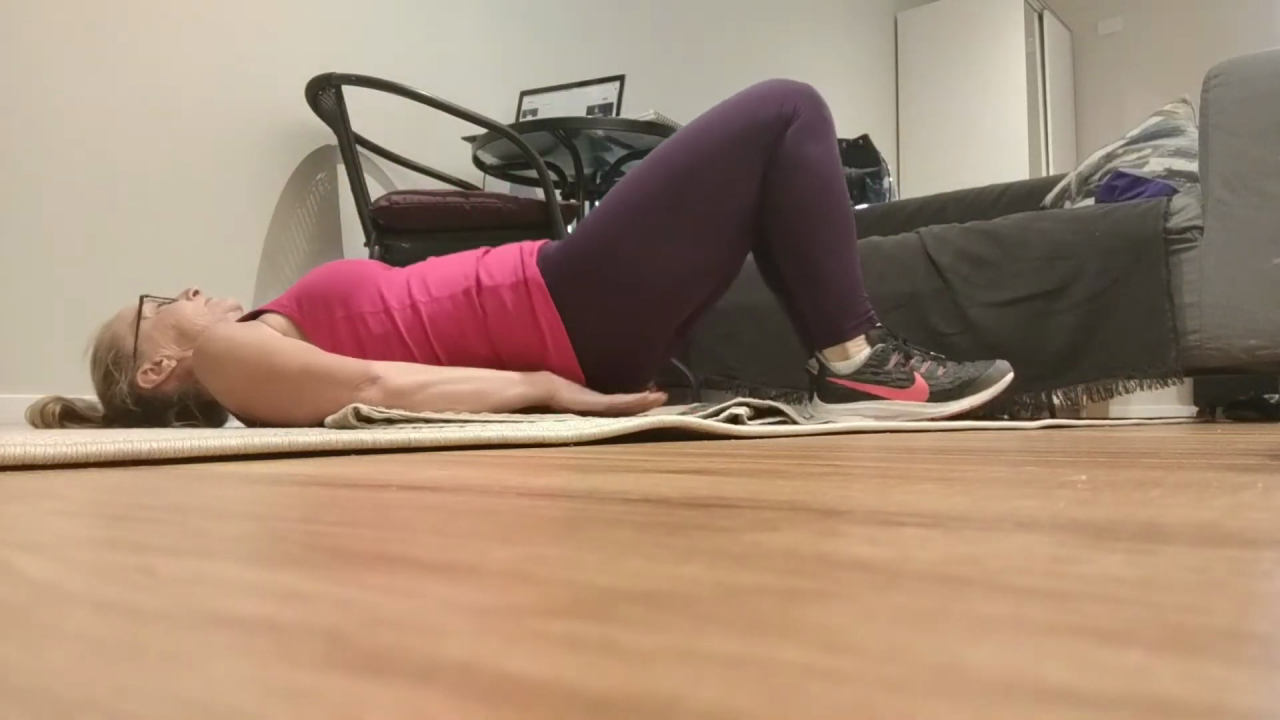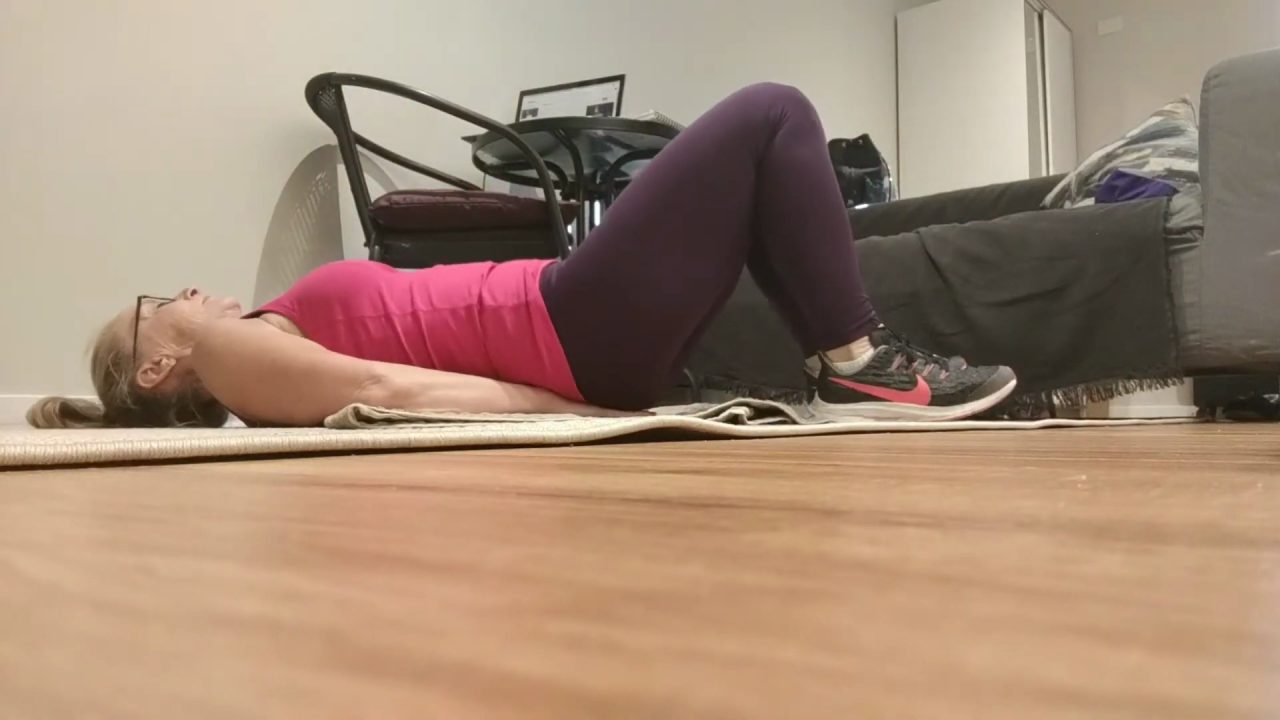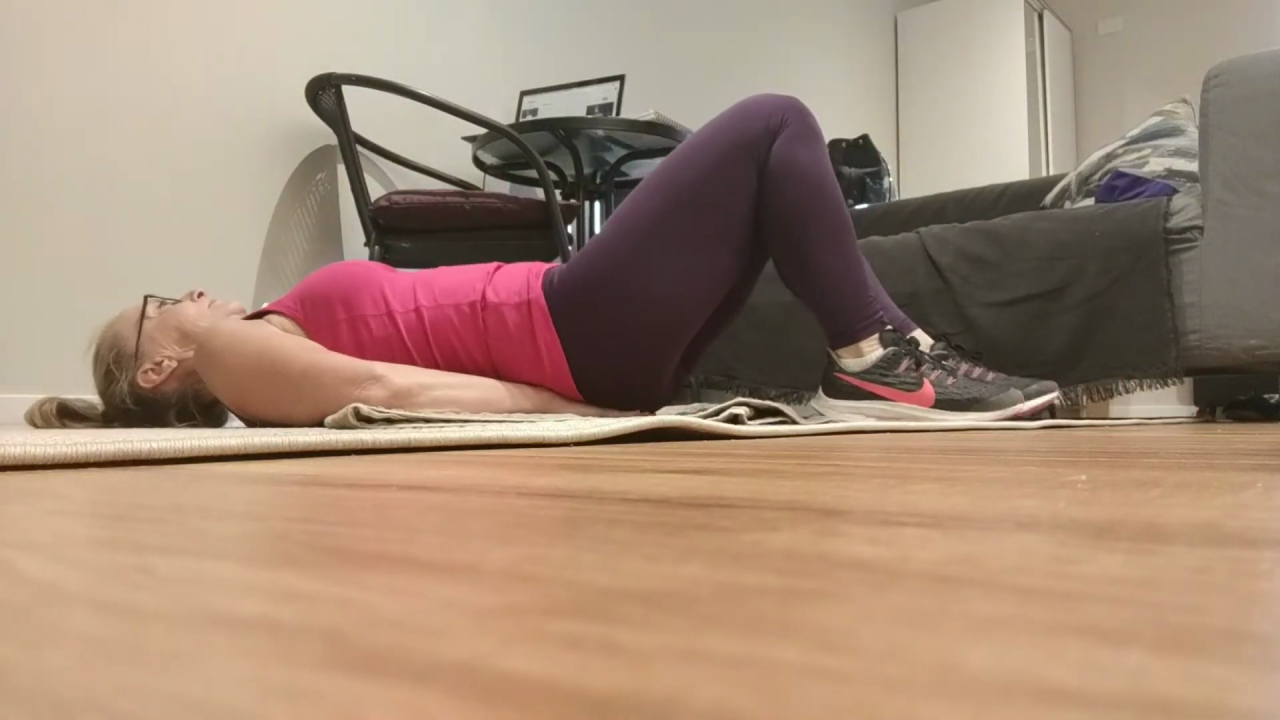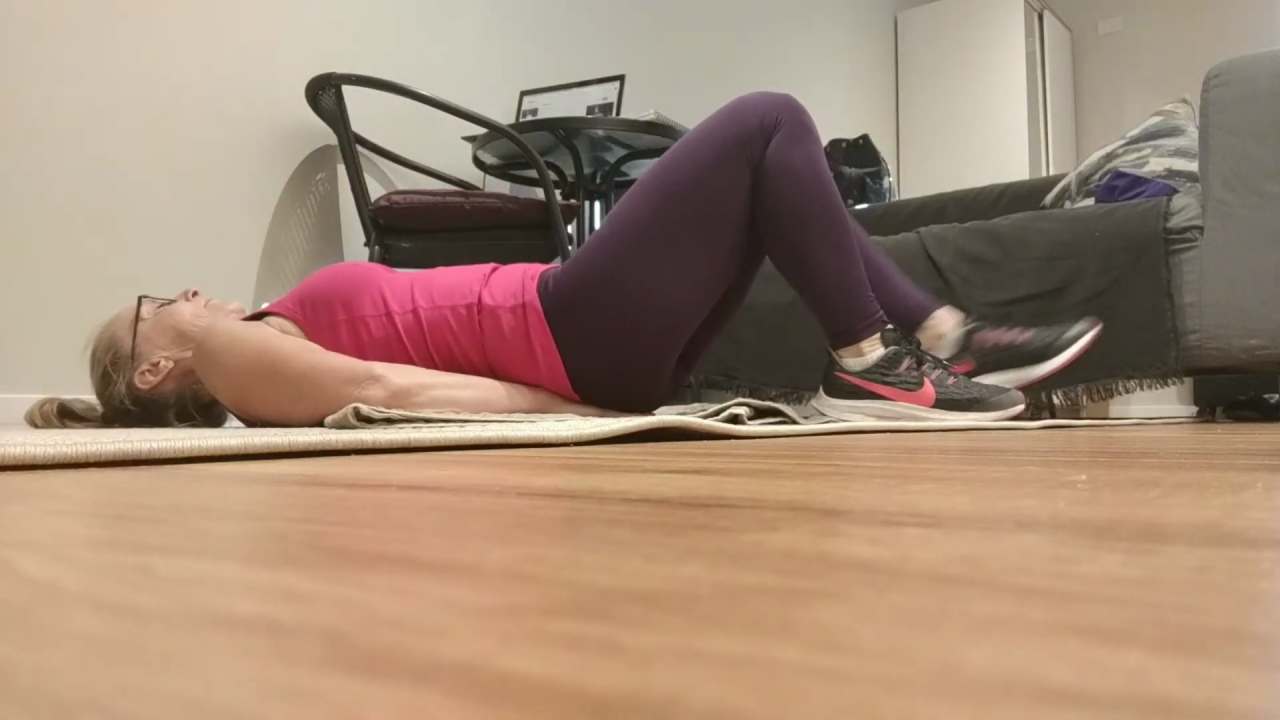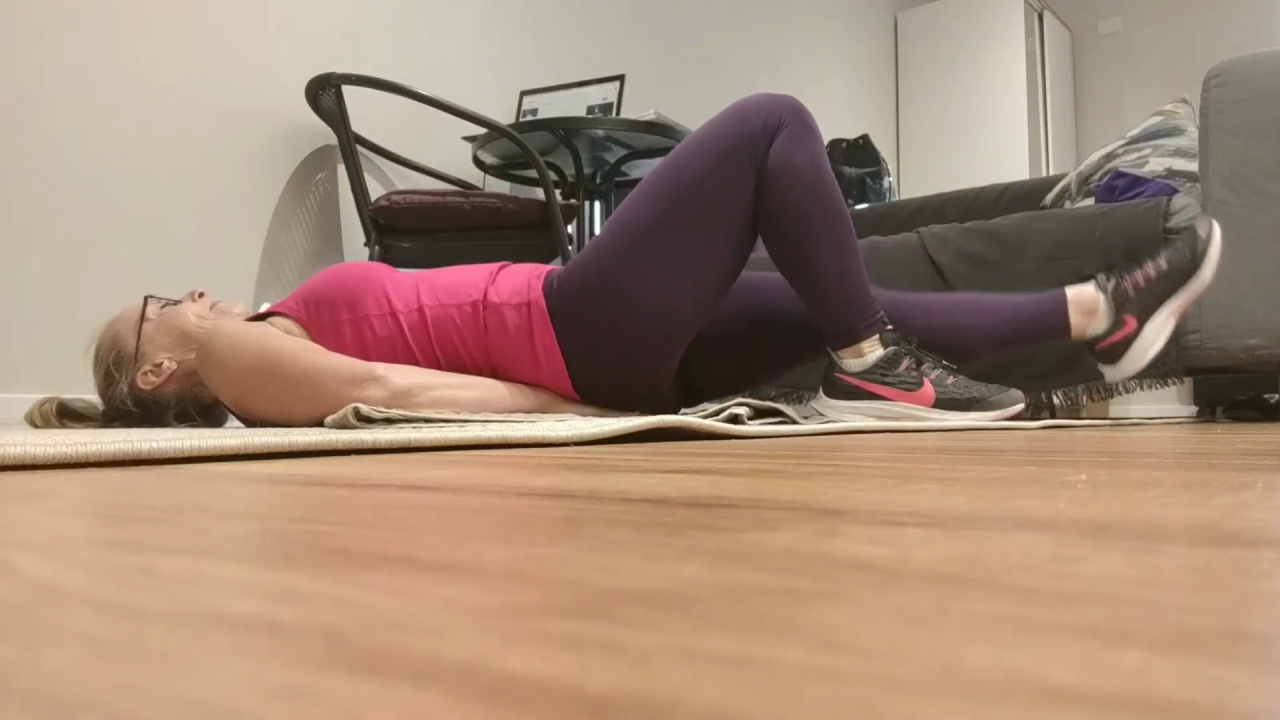
dt=0.4s
person 1, frame 1
left shoulder: (261, 339)
right shoulder: (230, 359)
right elbow: (384, 386)
right wrist: (556, 389)
left hip: (577, 317)
right hip: (575, 313)
left knee: (766, 162)
right knee: (788, 113)
left ankle: (849, 358)
right ankle: (854, 367)
person 1, frame 2
left shoulder: (263, 345)
right shoulder: (234, 362)
right elbow: (386, 389)
right wrist: (560, 407)
left hip: (576, 325)
right hip: (580, 335)
left knee: (755, 166)
right knee: (773, 113)
left ankle: (844, 359)
right ankle: (859, 371)
person 1, frame 3
left shoulder: (269, 344)
right shoulder: (240, 362)
right elbow: (387, 391)
right wrist: (564, 411)
left hip: (584, 331)
right hip: (583, 335)
left knee: (765, 172)
right knee: (775, 124)
left ankle: (906, 351)
right ankle: (868, 370)
person 1, frame 4
left shoulder: (271, 335)
right shoulder: (242, 361)
right elbow: (383, 390)
right wrist: (558, 413)
left hip: (573, 332)
right hip: (576, 338)
left knee: (773, 190)
right knee: (773, 121)
left ankle: (948, 342)
right ankle: (868, 367)
person 1, frame 5
left shoulder: (274, 335)
right shoulder: (245, 363)
right elbow: (385, 389)
right wrist: (566, 415)
left hip: (599, 343)
right hip: (583, 339)
left knee: (829, 304)
right knee: (771, 124)
left ankle: (1103, 315)
right ankle: (871, 374)
